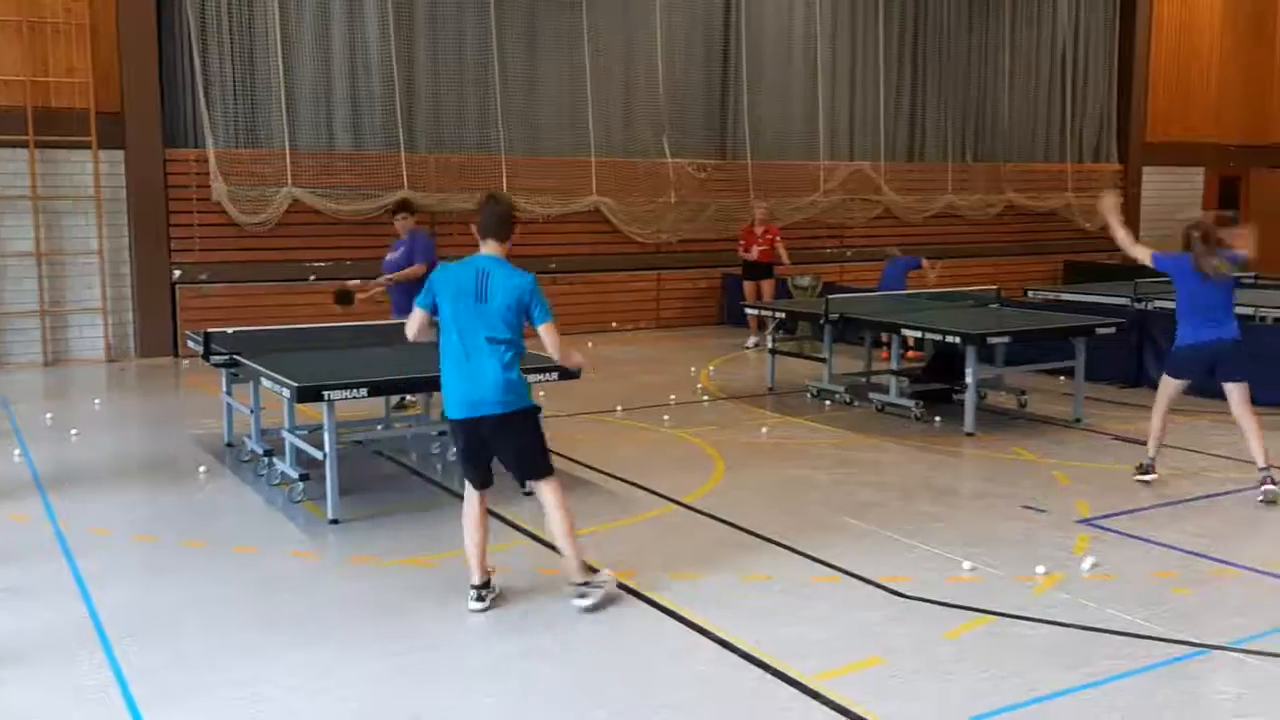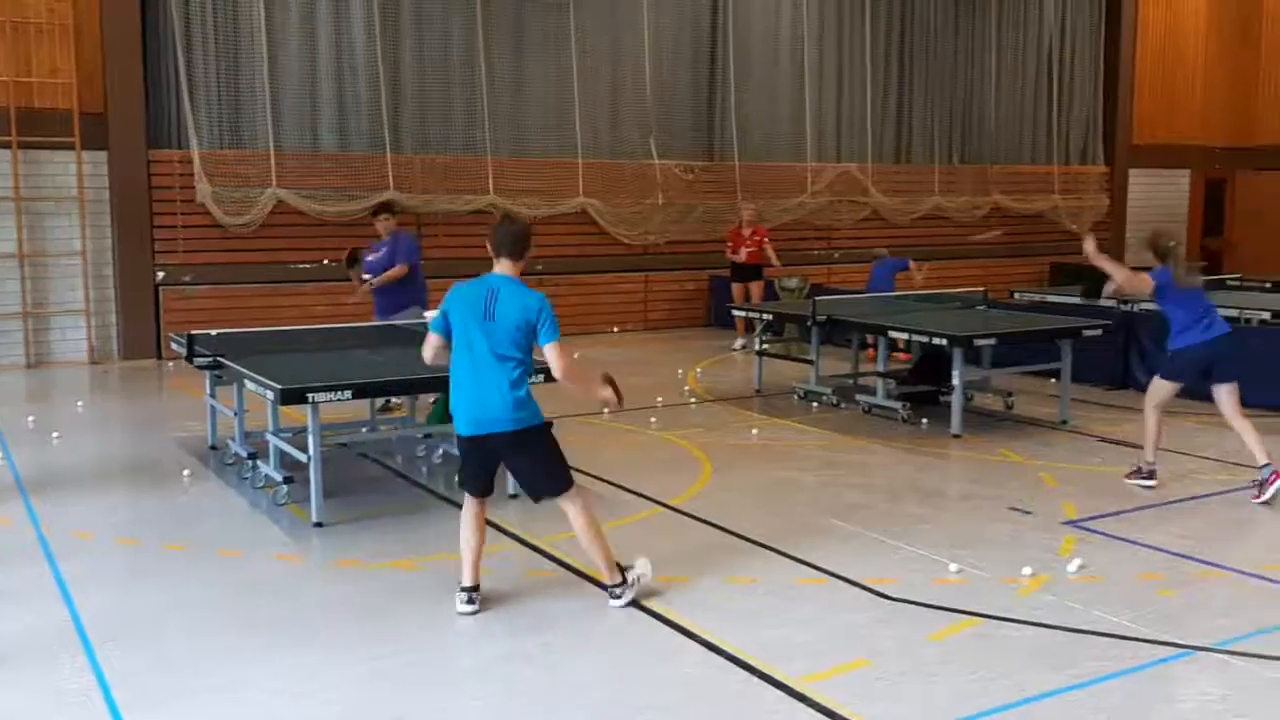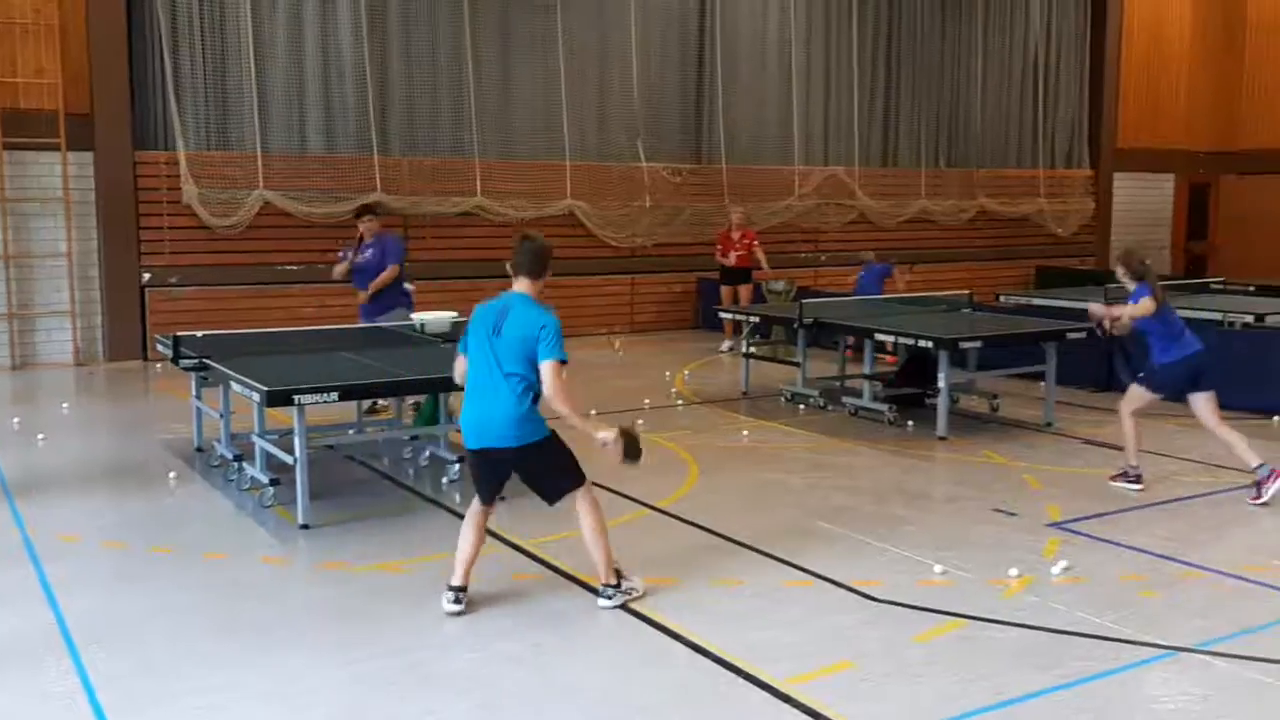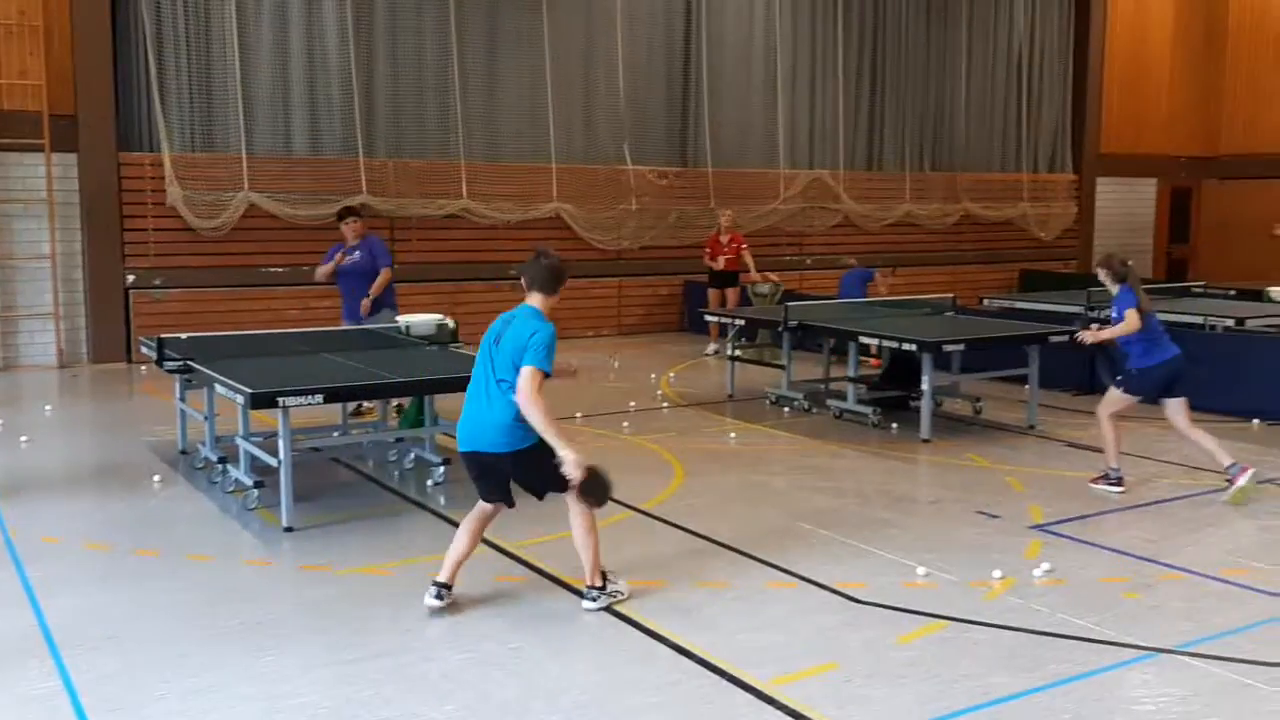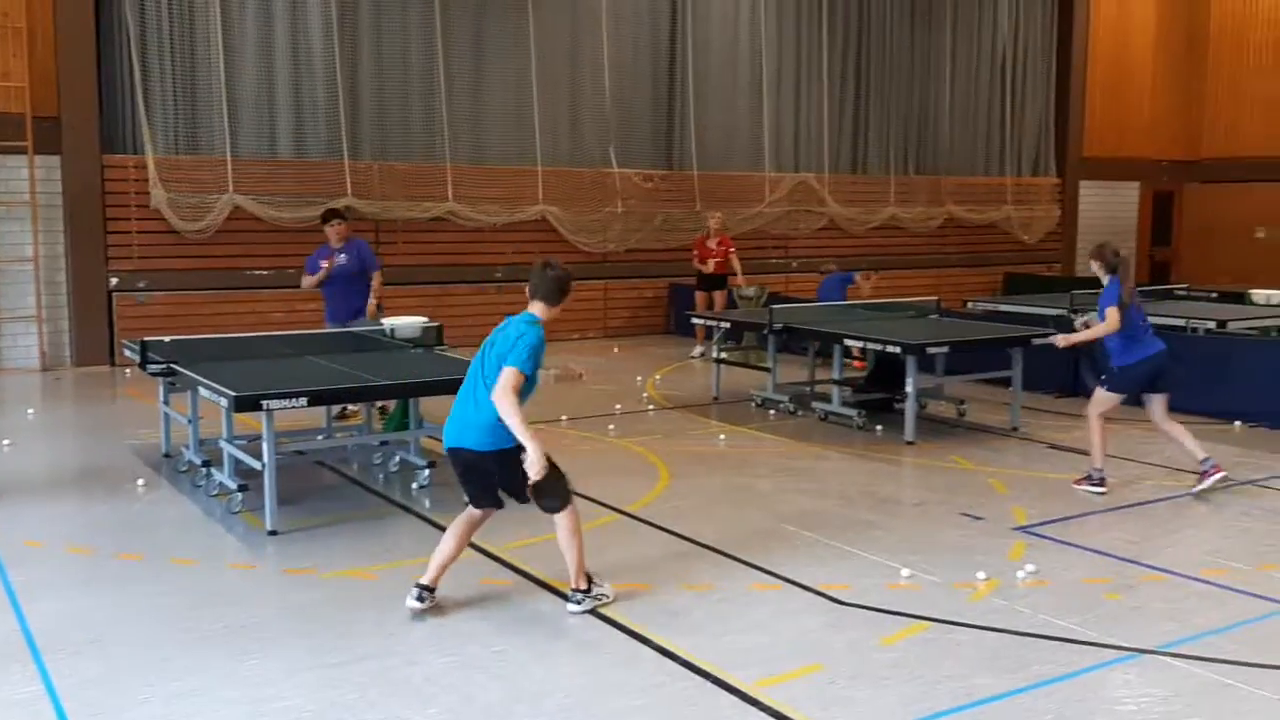
dt=0.1s
person 1, frame 1
left shoulder: (445, 275)
right shoulder: (523, 283)
left elbow: (413, 332)
right elbow: (555, 349)
right wrist: (574, 358)
left hip: (462, 406)
right hip: (508, 403)
left knee: (475, 492)
right knee: (547, 487)
left ankle: (479, 586)
right ankle: (580, 581)
person 1, frame 2
left shoulder: (459, 294)
right shoulder: (534, 303)
left elbow: (430, 355)
right elbow: (561, 370)
right wrist: (599, 389)
left hip: (468, 422)
right hip: (516, 420)
left knee: (474, 501)
right knee: (569, 498)
left ankle: (468, 591)
right ankle: (616, 580)
person 1, frame 3
left shoulder: (481, 312)
right shoulder: (544, 320)
left elbow: (461, 376)
right elbow: (552, 390)
right wrist: (594, 431)
left hip: (476, 433)
right hip: (523, 432)
left knee: (481, 505)
right knee: (582, 496)
left ankle: (457, 589)
right ankle: (611, 584)
person 1, frame 4
left shoulder: (503, 322)
right shoulder: (541, 330)
right elbow: (527, 395)
right wrist: (566, 448)
left hip: (470, 437)
right hip: (509, 438)
left knee: (489, 505)
right knee: (577, 494)
left ankle: (441, 585)
right ankle: (596, 586)
person 1, frame 5
left shoulder: (510, 324)
right shoulder: (531, 334)
right elbow: (502, 394)
right wrist: (532, 447)
left hip: (457, 436)
right hip: (493, 439)
left knee: (479, 509)
right knee: (561, 500)
left ankle: (424, 588)
right ankle: (580, 589)
person 2, frame 1
left shoulder: (1177, 264)
right shoulder: (1224, 260)
left elbow: (1133, 249)
right elbow: (1248, 250)
left wrist: (1111, 213)
left hip: (1190, 347)
right hip: (1227, 345)
left knee: (1161, 404)
right knee: (1244, 413)
left ankle: (1148, 464)
right ankle: (1264, 474)
person 2, frame 2
left shoulder: (1162, 275)
right shoulder: (1180, 271)
left elbow: (1142, 285)
left wrist: (1095, 255)
right wrist: (1119, 285)
left hip: (1187, 351)
right hip: (1221, 344)
left knee: (1152, 405)
right knee: (1235, 416)
left ankle: (1147, 469)
person 2, frame 3
left shoulder: (1142, 292)
right shoulder: (1142, 290)
left elbow: (1147, 310)
right elbow: (1130, 323)
left wrist: (1110, 311)
right wrist: (1116, 323)
left hip: (1170, 365)
right hip: (1194, 359)
left knee: (1126, 410)
right knee: (1215, 424)
left ankle: (1132, 473)
person 2, frame 4
left shoulder: (1124, 297)
right shoulder: (1127, 294)
left elbow: (1134, 324)
left wrist: (1099, 334)
right wrist: (1101, 332)
left hip: (1148, 368)
right hip: (1172, 363)
left knee: (1105, 412)
right knee: (1186, 426)
left ankle: (1113, 476)
right ankle: (1235, 468)
person 2, frame 5
left shoulder: (1110, 291)
right shoulder: (1123, 286)
left elbow: (1112, 325)
left wrist: (1074, 338)
right wrist: (1088, 326)
left hip: (1131, 363)
right hip: (1156, 357)
left knee: (1094, 413)
right knee: (1163, 420)
left ankle: (1097, 476)
right ankle: (1209, 465)
person 3, frame 1
left shoulder: (421, 239)
right shoulder: (397, 244)
left elbow: (419, 269)
right elbow: (392, 277)
left wrist: (390, 278)
right wrist: (370, 291)
right hip: (401, 310)
right ankle: (410, 395)
person 3, frame 2
left shoulder: (405, 240)
right shoulder: (374, 248)
left elbow: (402, 270)
right elbow: (360, 277)
left wrist: (372, 283)
right wrist: (356, 277)
left hip: (409, 309)
right hip: (383, 311)
left ankle: (436, 397)
right ankle: (395, 397)
person 3, frame 3
left shoulder: (390, 241)
right shoulder: (356, 248)
left elbow: (393, 271)
right elbow: (337, 274)
left wrist: (369, 290)
right wrist: (348, 262)
left hip: (395, 309)
right hip: (369, 313)
left ankle: (416, 398)
right ankle: (381, 399)
person 3, frame 4
left shoulder: (374, 244)
right shoulder: (336, 251)
left elbow: (385, 273)
right elbow: (318, 276)
left wrist: (370, 297)
right wrist: (335, 263)
left hip: (380, 312)
right hip: (351, 316)
left ankle: (399, 400)
right ankle: (366, 401)
person 3, frame 5
left shoulder: (360, 247)
right shoulder: (319, 255)
left elbow: (376, 275)
right elbow: (305, 283)
left wrist: (373, 301)
right wrist: (320, 275)
left hip: (363, 315)
right hip: (335, 318)
left ankle: (382, 402)
right ankle: (351, 404)
